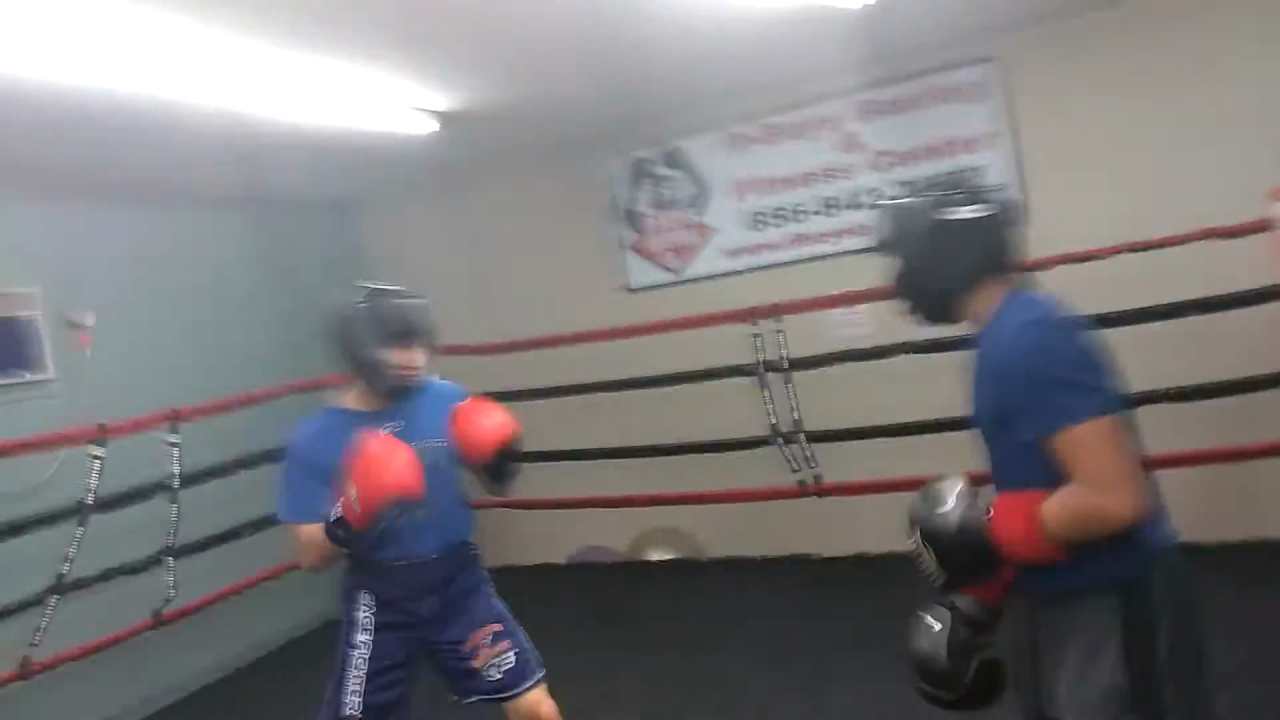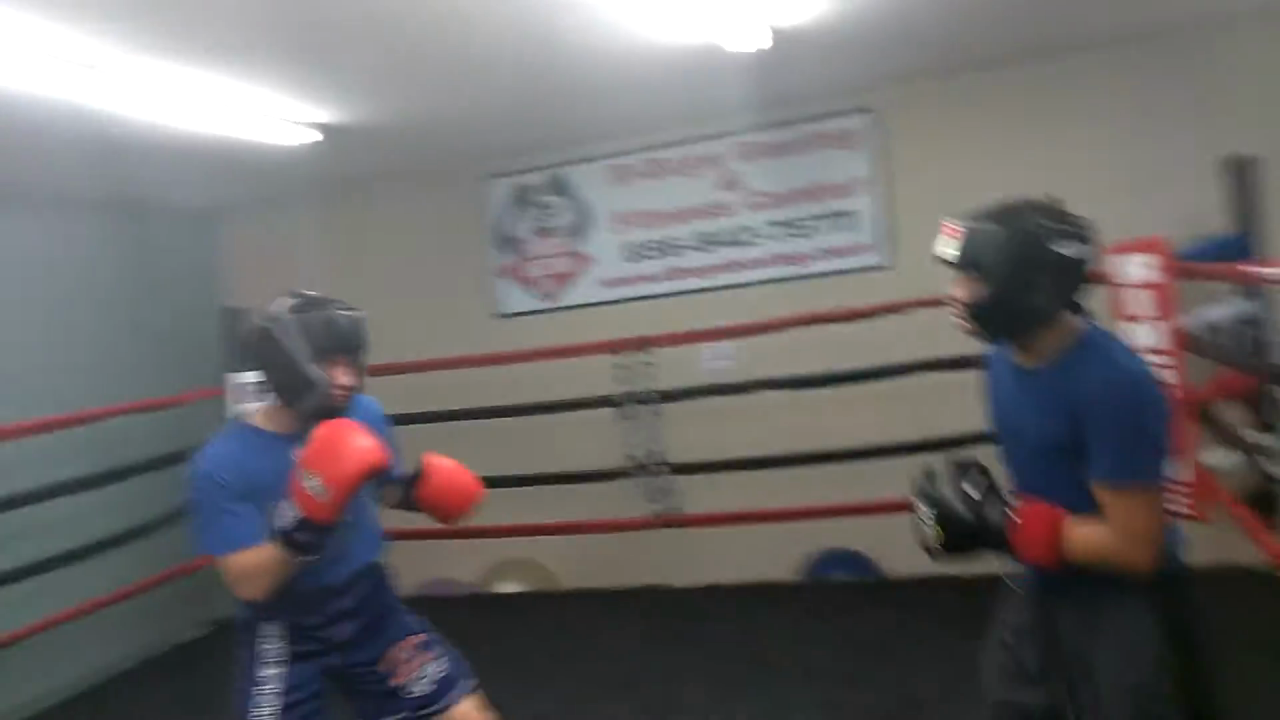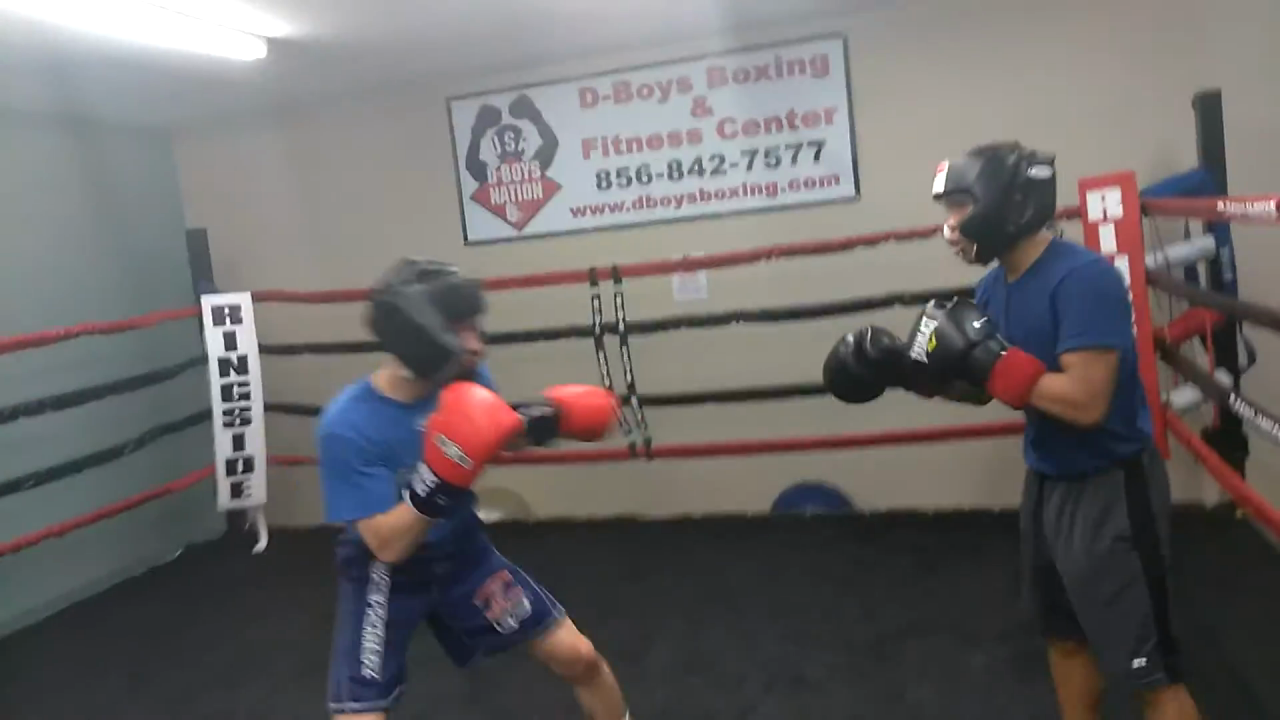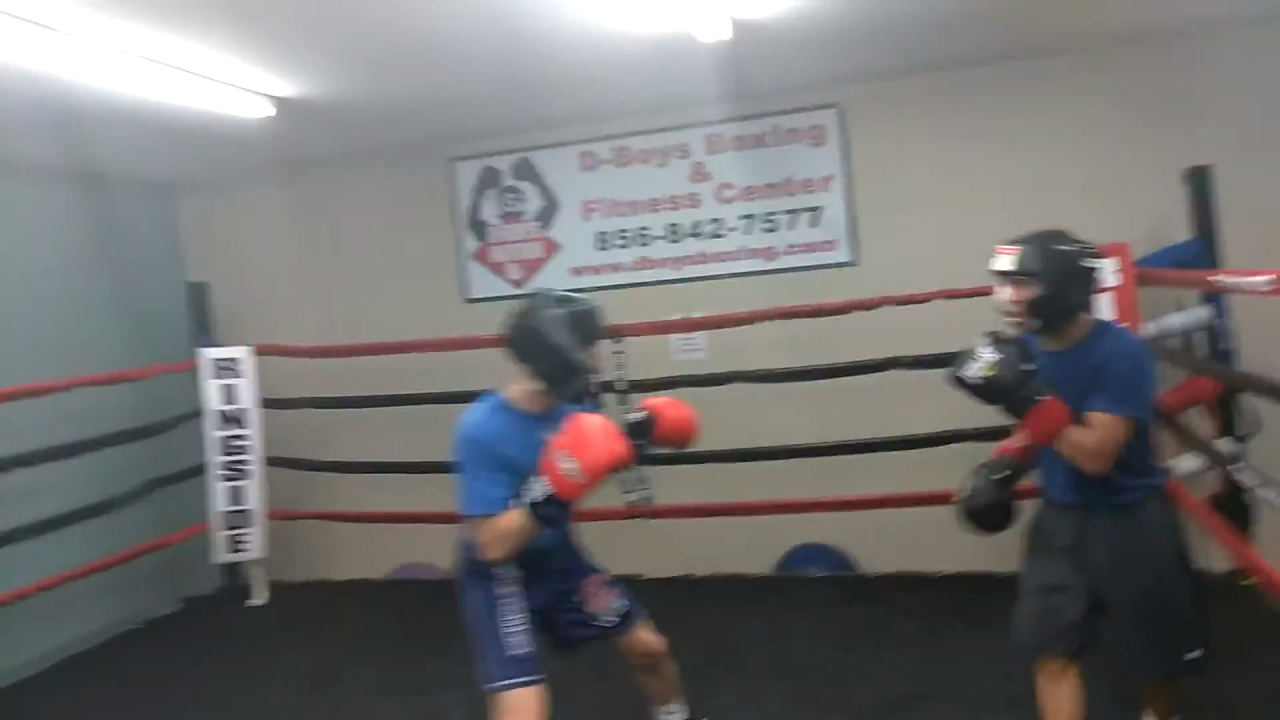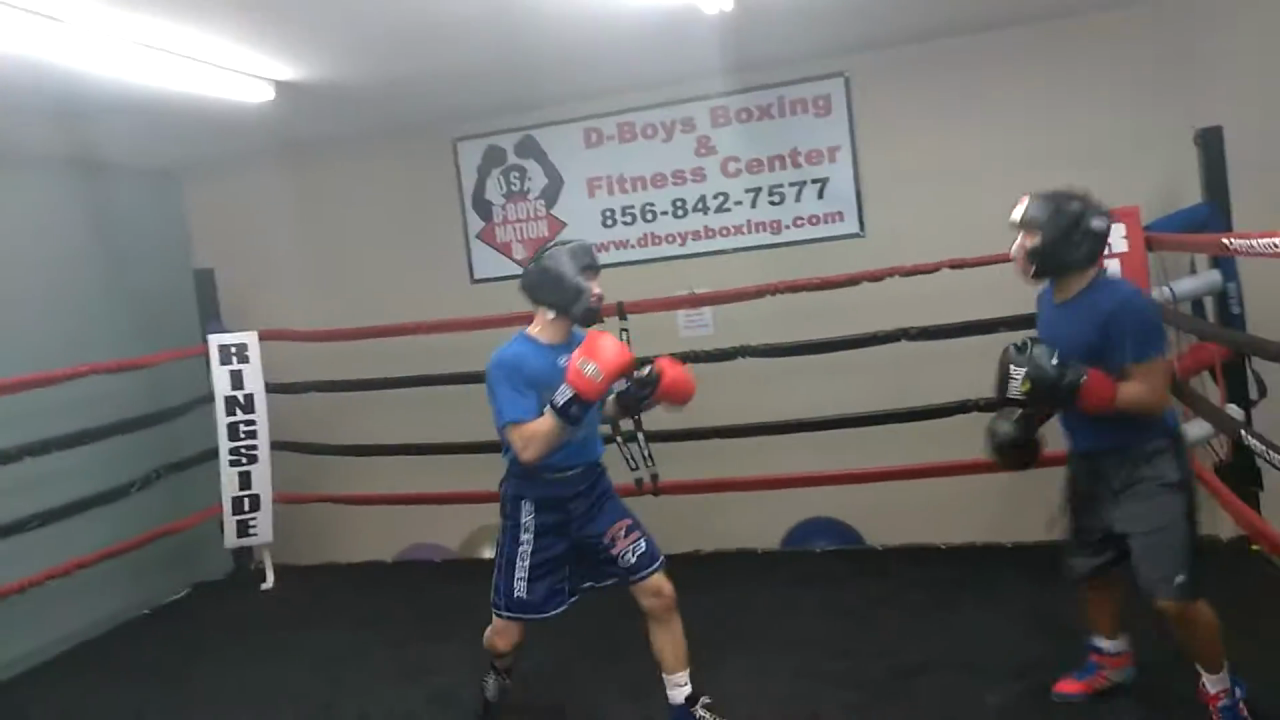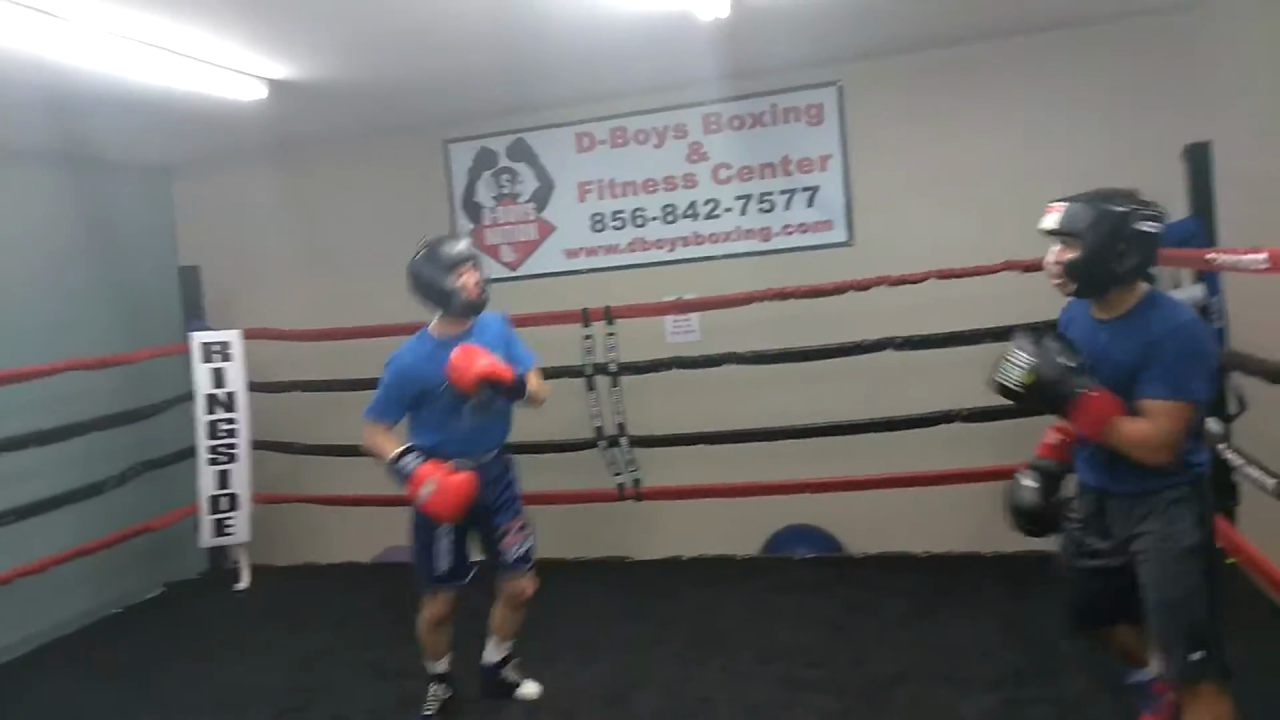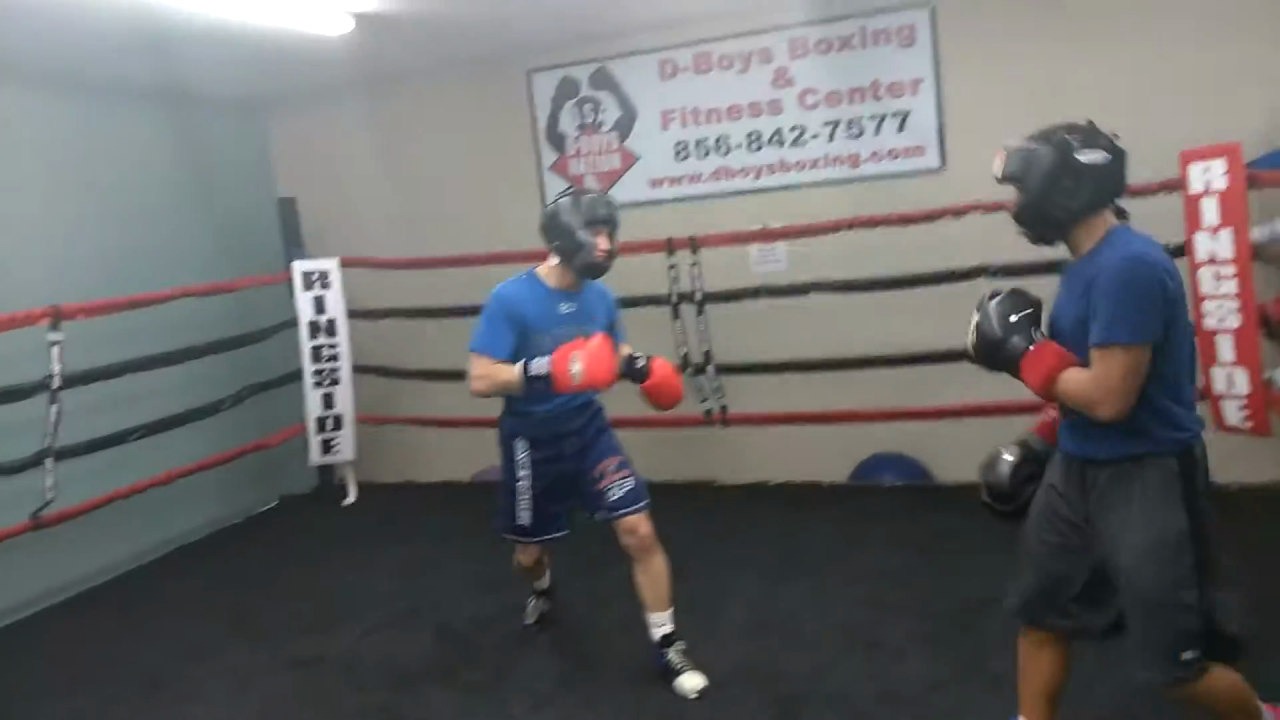
dt=0.5s
person 1, frame 1
left shoulder: (1028, 338)
right shoulder: (1011, 333)
left elbow: (1113, 501)
left wrist: (988, 532)
right wrist: (975, 596)
left hip: (1112, 606)
right hip: (1063, 596)
person 1, frame 2
left shoulder: (1113, 383)
right shoulder: (1005, 360)
left elbow: (1136, 549)
left wrist: (1008, 527)
left hip: (1124, 614)
right hip: (1036, 596)
person 1, frame 3
left shoulder: (1083, 277)
right shoulder: (995, 285)
left elbow: (1086, 404)
right elbow: (978, 384)
left wrist: (985, 358)
right wrist: (904, 365)
left hip: (1111, 488)
right hip: (1048, 482)
left knee: (1143, 662)
right knee: (1065, 636)
person 1, frame 4
left shoulder: (1121, 353)
right shoulder: (1027, 343)
left elbow: (1098, 455)
left wrist: (1026, 398)
right wrist: (1007, 464)
left hip: (1132, 521)
right hip: (1063, 518)
left knee: (1158, 653)
right knee: (1051, 653)
person 1, frame 5
left shoulder: (1124, 304)
right shoulder: (1049, 299)
left elbow: (1152, 396)
left wrist: (1072, 384)
right wrist: (1029, 409)
left hip: (1148, 462)
right hip: (1090, 462)
left knee: (1173, 595)
right knee: (1092, 568)
right ankle: (1111, 656)
person 1, frame 6
left shoulder: (1176, 332)
right shoulder: (1074, 316)
left elbow: (1159, 446)
left wrist: (1067, 392)
right wrist: (1050, 462)
left hip: (1165, 509)
right hip: (1094, 500)
left knee: (1195, 669)
right knee: (1093, 614)
person 1, frame 7
left shoulder: (1129, 266)
right shoulder: (1090, 262)
left elbow: (1110, 397)
left wrist: (1023, 348)
right wrist: (1044, 438)
left hip: (1148, 480)
right hip: (1078, 472)
left knee: (1178, 662)
right knee: (1038, 618)
person 2, frame 1
left shoulder: (446, 401)
right shoulder: (316, 439)
left elbow: (494, 483)
right elbow: (309, 555)
left wrist: (497, 455)
right wrist: (347, 518)
left hip: (457, 582)
right hip: (380, 602)
person 2, frame 2
left shoulder: (360, 415)
right shoulder: (221, 466)
right elbow: (252, 585)
left wrist: (419, 485)
right wrist: (304, 520)
left hip: (368, 605)
right hip: (285, 632)
person 2, frame 3
left shoulder: (463, 380)
right shoulder: (347, 427)
left elbow: (494, 434)
right elbow: (389, 547)
left wrist: (536, 422)
right wrist: (440, 477)
left hip: (461, 552)
right hip: (385, 577)
left knee: (577, 656)
person 2, frame 4
left shoulder: (567, 401)
right shoulder: (482, 433)
left elbow: (591, 454)
right elbow: (491, 546)
left wrist: (636, 435)
right wrist: (550, 490)
left hip: (556, 558)
right hip: (501, 579)
left knee: (649, 648)
person 2, frame 5
left shoulder: (585, 343)
right shoulder: (509, 362)
right elbow: (529, 447)
left wrist: (642, 390)
right wrist: (573, 394)
left hip: (591, 491)
right hip: (535, 504)
left knee: (659, 595)
right knee: (507, 636)
right ankle: (499, 672)
person 2, frame 6
left shoulder: (498, 326)
right shoulder: (412, 360)
left elbow: (536, 392)
right elbow: (374, 432)
left wrist: (504, 375)
right wrist: (414, 469)
left hip: (493, 473)
right hip: (440, 486)
left knee: (521, 586)
right knee: (439, 602)
left ankle: (495, 665)
person 2, frame 7
left shoulder: (599, 297)
right shoulder: (511, 299)
right elbow: (480, 380)
left wrist: (639, 365)
right wrist: (546, 369)
left hip: (588, 428)
right hip: (531, 440)
left knee: (640, 532)
right knee: (530, 553)
left ankle: (668, 645)
right ankle: (542, 591)
